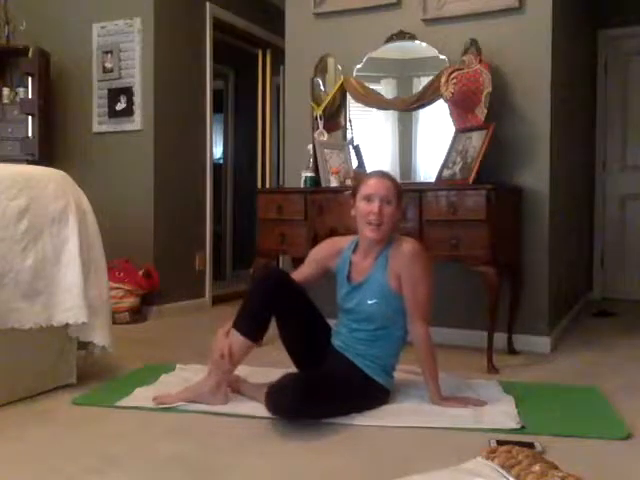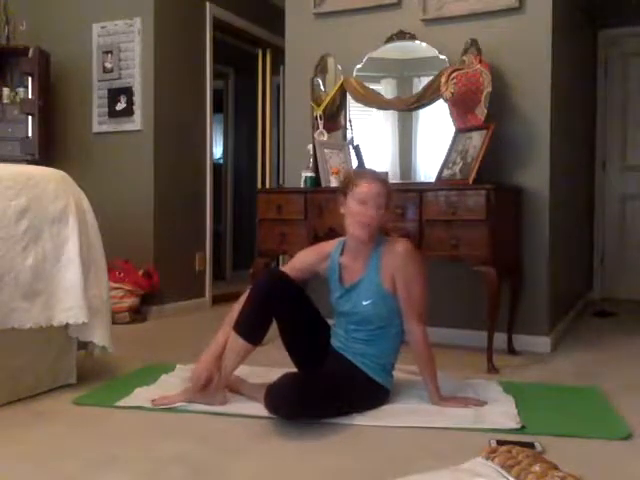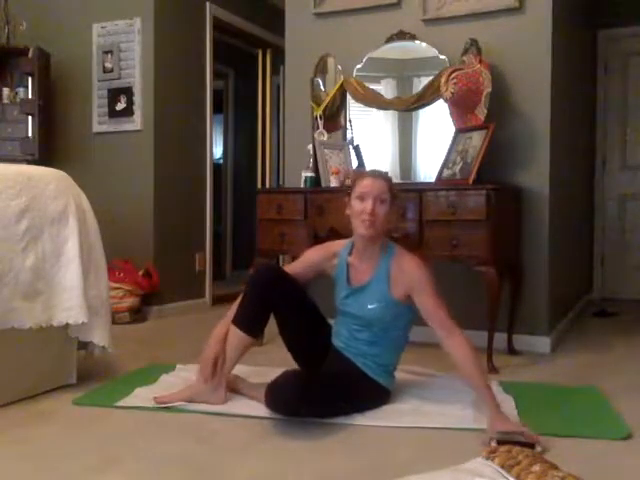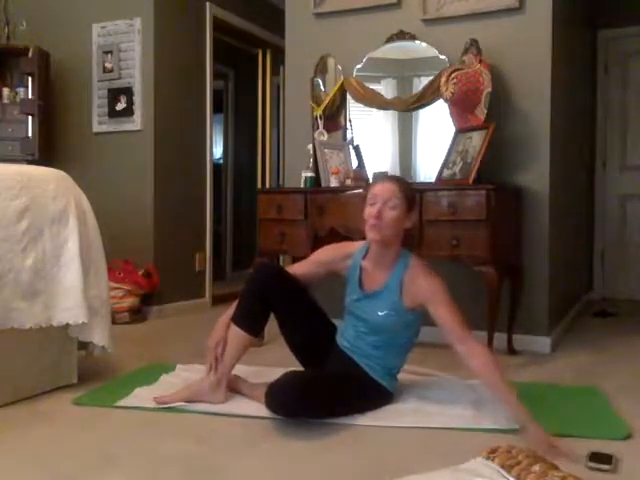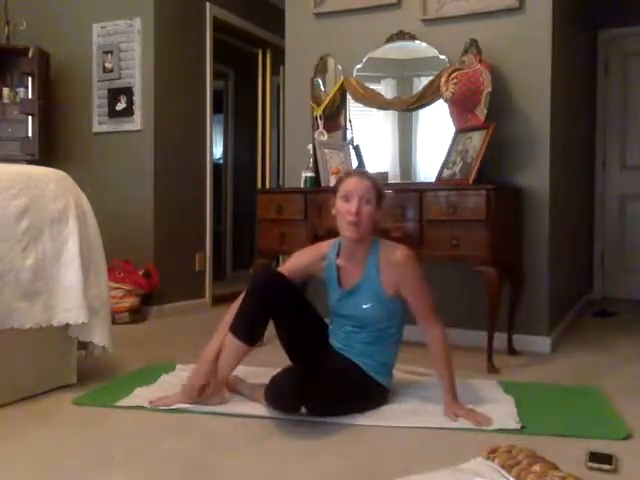
dt=1s
person 1, frame 1
left shoulder: (407, 253)
right shoulder: (335, 249)
left elbow: (419, 328)
right elbow: (280, 289)
left wrist: (437, 396)
right wrist: (227, 330)
left hip: (366, 380)
right hip: (329, 352)
left knee: (288, 395)
right knee: (270, 279)
left ankle: (237, 384)
right ankle: (214, 382)
person 1, frame 2
left shoulder: (399, 254)
right shoulder: (324, 255)
left elbow: (415, 328)
right elbow: (254, 295)
left wrist: (436, 396)
right wrist: (213, 353)
left hip: (366, 380)
right hip: (328, 353)
left knee: (287, 397)
right knee: (271, 283)
left ankle: (234, 385)
right ankle: (215, 383)
person 1, frame 3
left shoulder: (406, 268)
right shoulder: (331, 255)
left elbow: (450, 336)
right elbow: (263, 288)
left wrist: (494, 412)
right wrist: (220, 332)
left hip: (365, 381)
right hip: (329, 351)
left knee: (289, 393)
right knee: (267, 276)
left ankle: (234, 384)
right ankle: (213, 382)
person 1, frame 4
left shoulder: (420, 281)
right shoulder: (345, 255)
left elbow: (469, 347)
right elbow: (276, 283)
left wrist: (527, 423)
right wrist: (227, 318)
left hip: (367, 381)
right hip: (332, 350)
left knee: (288, 395)
right knee: (266, 275)
left ankle: (239, 385)
right ankle: (216, 381)
person 1, frame 5
left shoulder: (397, 260)
right shoulder: (319, 256)
left elbow: (433, 327)
right elbow: (251, 297)
left wrist: (451, 399)
right wrist: (208, 357)
left hip: (365, 381)
right hip: (327, 352)
left knee: (285, 391)
right knee: (266, 281)
left ankle: (234, 387)
right ankle: (213, 383)
